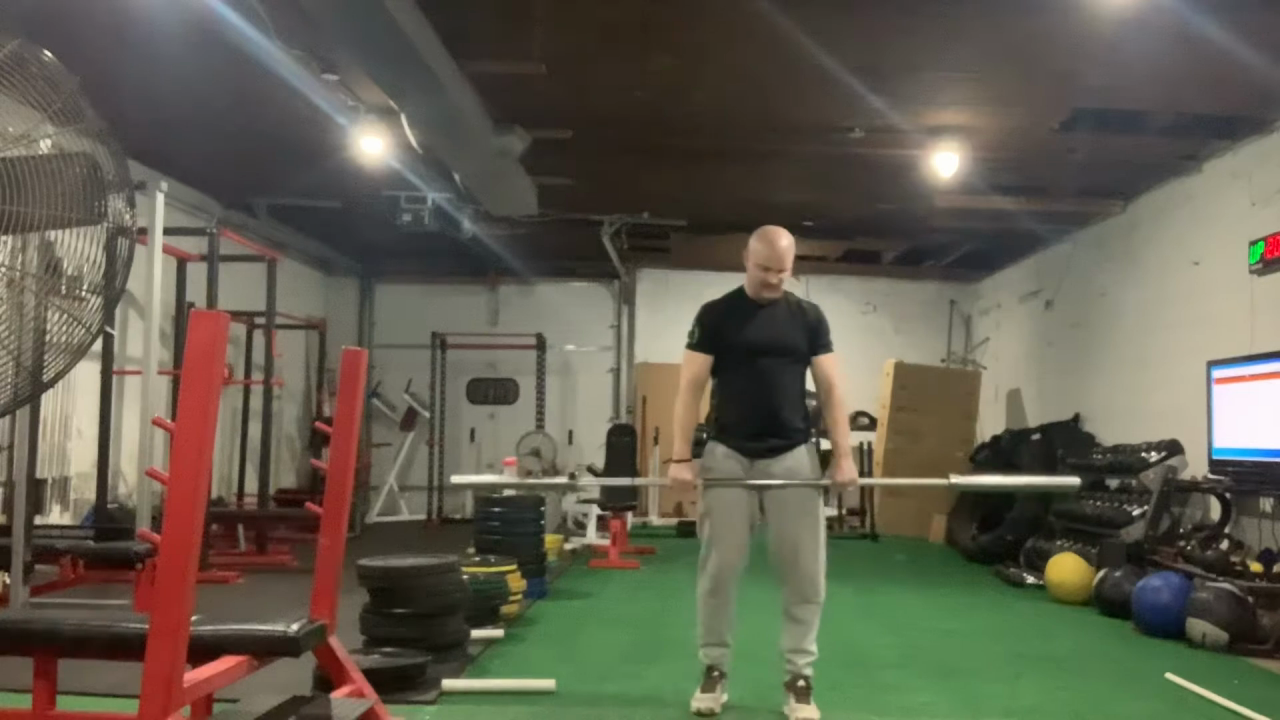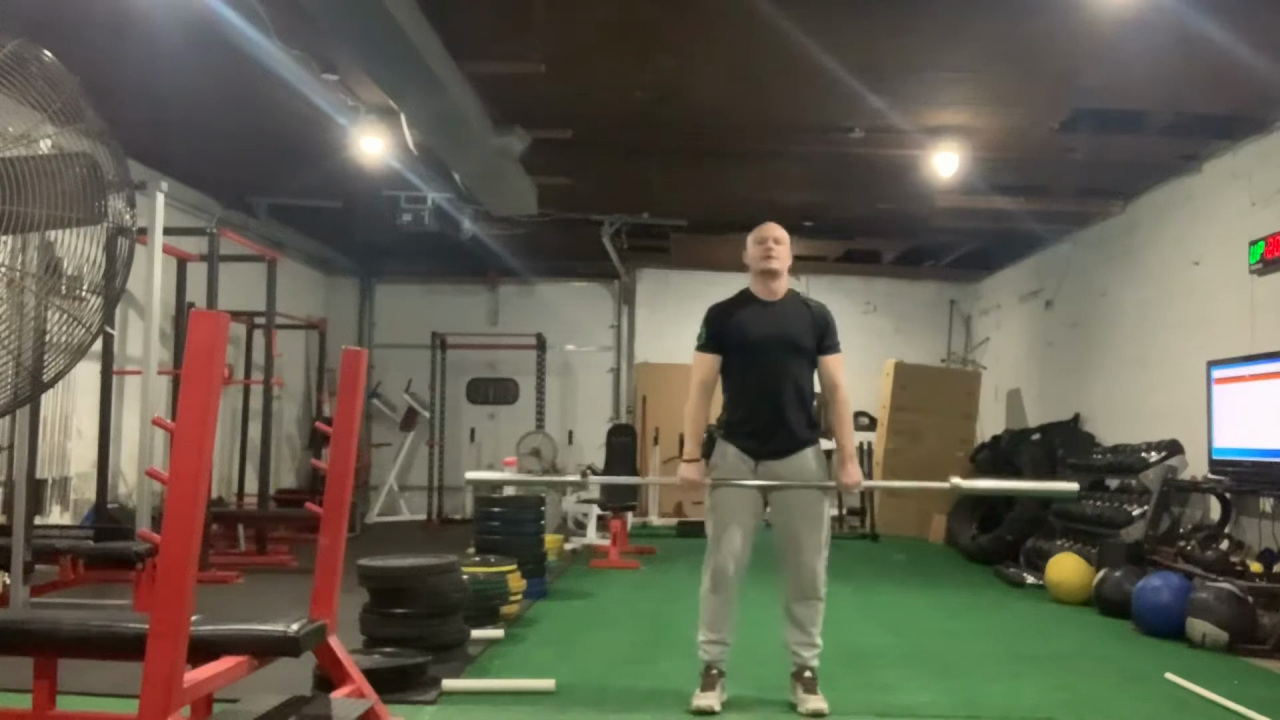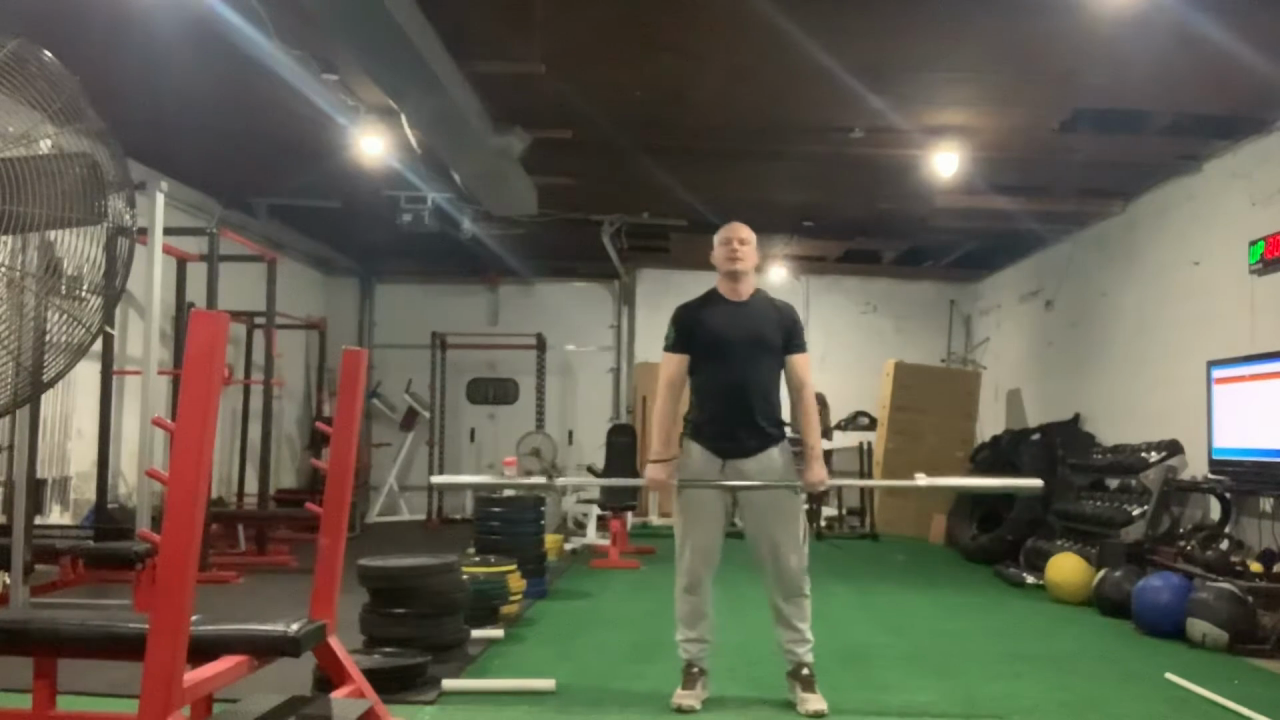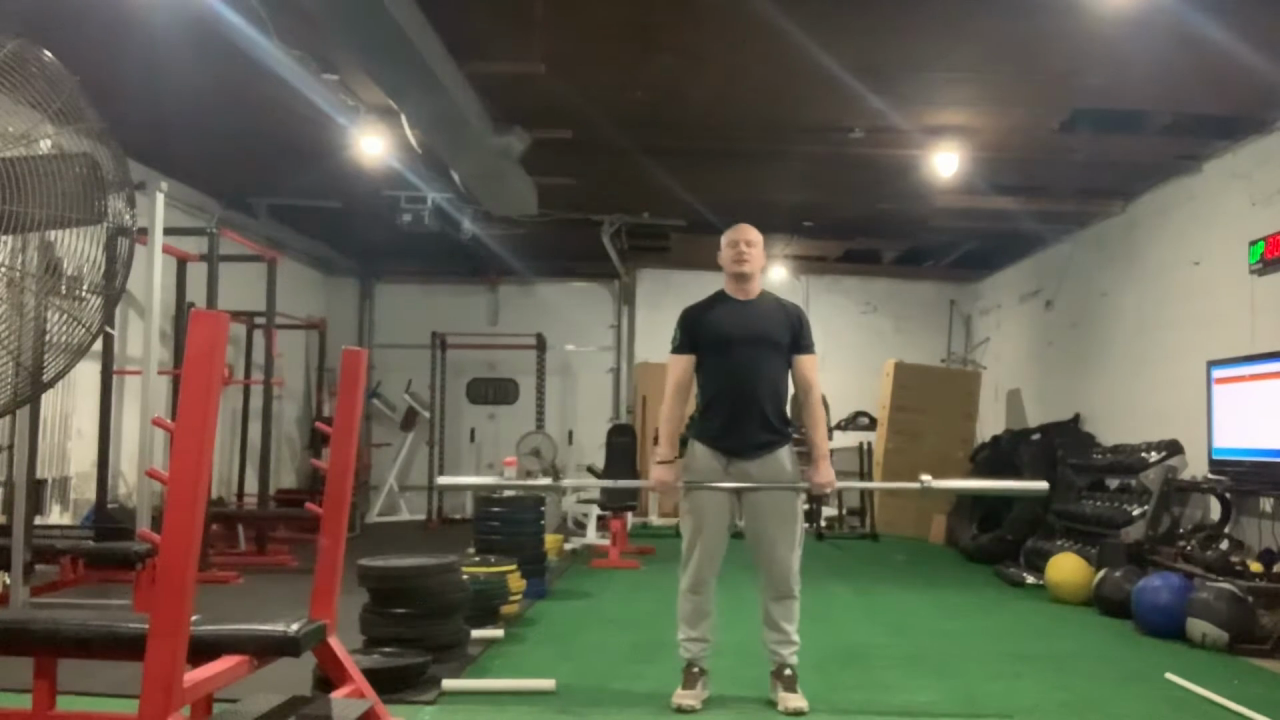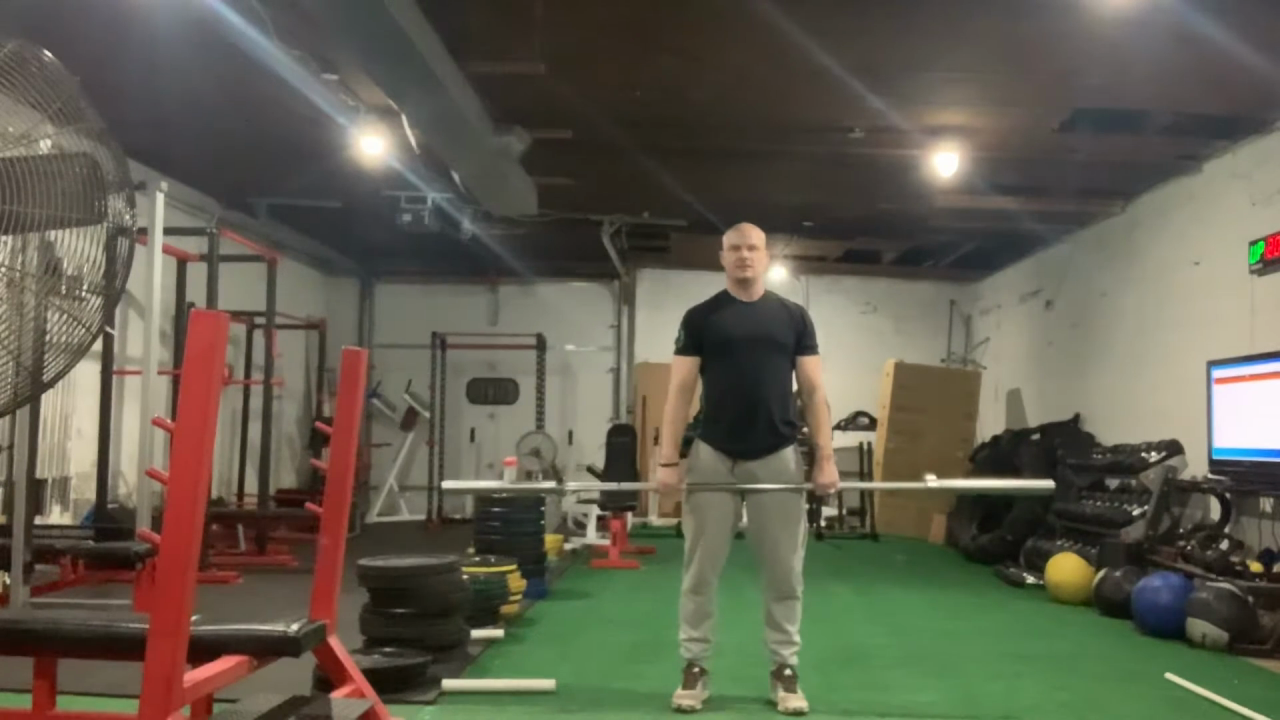
dt=0.7s
person 1, frame 1
left shoulder: (808, 316)
right shoulder: (715, 315)
left elbow: (829, 388)
right elbow: (691, 387)
left wrist: (843, 455)
right wrist: (681, 457)
left hip: (793, 457)
right hip: (727, 457)
left knee: (805, 574)
right knee: (718, 572)
left ankle: (799, 679)
right ankle: (714, 672)
person 1, frame 2
left shoulder: (815, 315)
right shoulder: (722, 315)
left elbow: (835, 388)
right elbow: (701, 387)
left wrist: (848, 457)
right wrist: (691, 456)
left hip: (800, 458)
right hip: (735, 456)
left knee: (807, 572)
right knee: (721, 569)
left ankle: (805, 671)
right ankle: (713, 669)
person 1, frame 3
left shoulder: (782, 315)
right shoulder: (690, 315)
left elbow: (802, 388)
right elbow: (669, 387)
left wrist: (814, 456)
right wrist: (658, 456)
left hip: (768, 456)
right hip: (703, 455)
left knee: (789, 568)
right knee: (694, 569)
left ankle: (801, 669)
right ankle: (694, 667)
person 1, frame 4
left shoulder: (789, 315)
right shoulder: (697, 316)
left elbow: (809, 389)
right elbow: (677, 389)
left wrist: (821, 457)
right wrist: (664, 457)
left hip: (773, 457)
right hip: (707, 456)
left knee: (781, 572)
right knee: (698, 570)
left ankle: (784, 669)
right ankle: (694, 667)
person 1, frame 5
left shoulder: (793, 316)
right shoulder: (700, 317)
left elbow: (813, 390)
right elbow: (680, 391)
left wrist: (825, 457)
right wrist: (667, 460)
left hip: (777, 458)
right hip: (712, 457)
left knee: (784, 573)
right knee: (700, 571)
left ankle: (784, 669)
right ankle: (694, 667)
